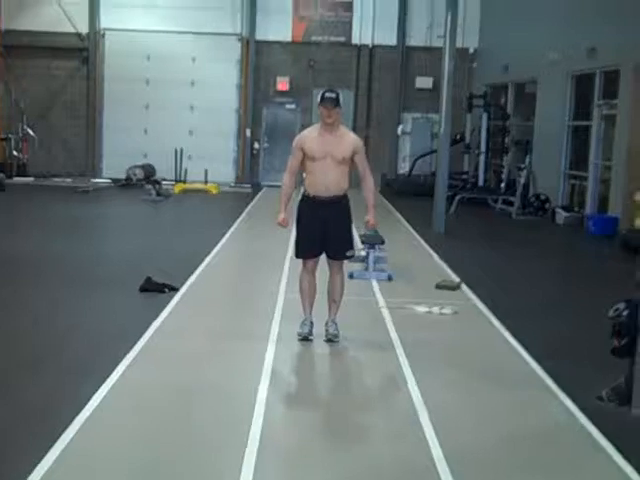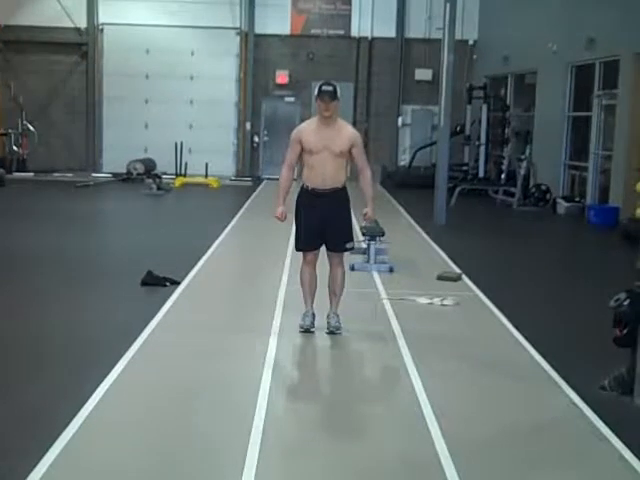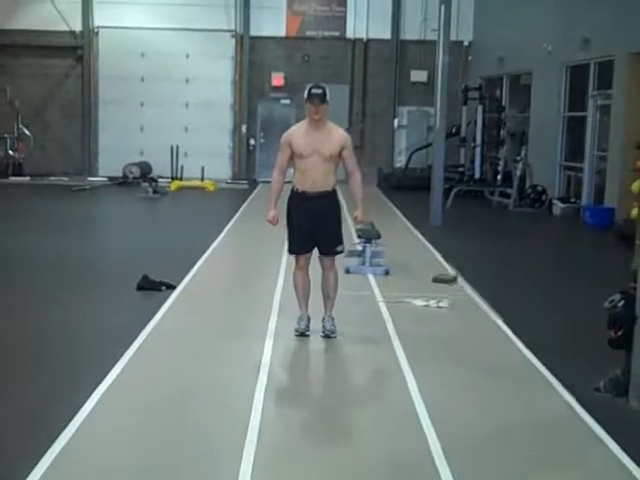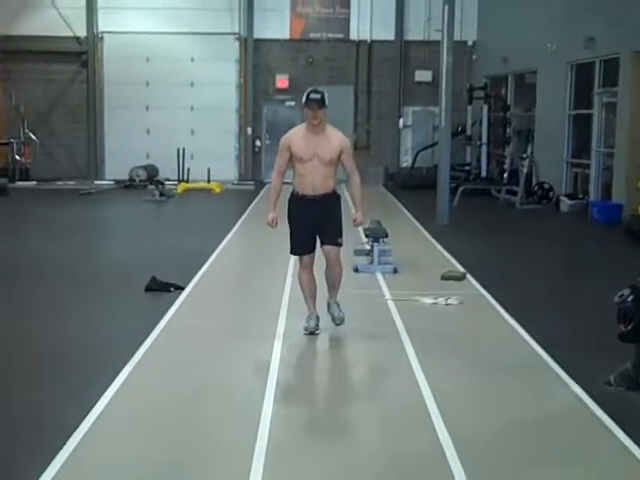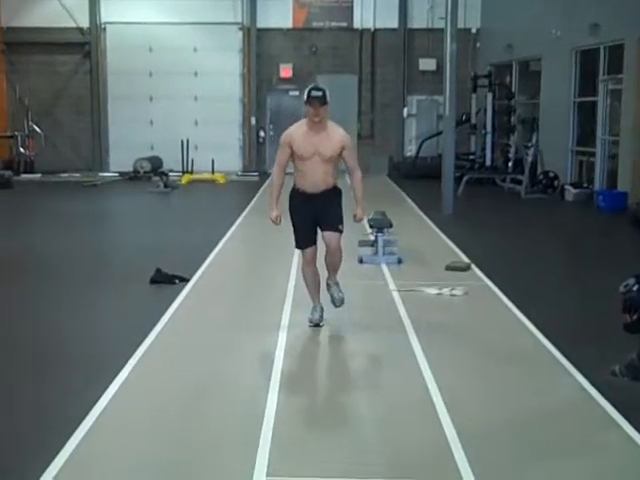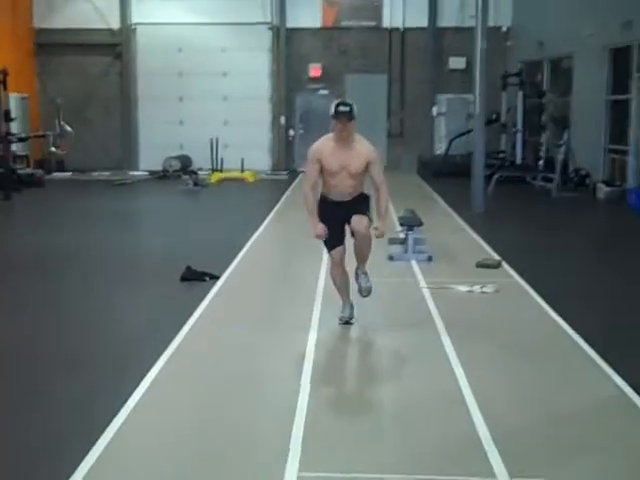
dt=0.4s
person 1, frame 1
left shoulder: (353, 141)
right shoulder: (303, 138)
left elbow: (366, 177)
right elbow: (290, 174)
left wrist: (371, 211)
right wrist: (282, 209)
left hip: (338, 206)
right hip: (310, 205)
left knee: (336, 266)
right knee: (308, 265)
left ankle: (332, 320)
right ankle: (307, 319)
person 1, frame 2
left shoulder: (351, 134)
right shoulder: (301, 132)
left elbow: (364, 170)
right elbow: (288, 168)
left wrist: (369, 203)
right wrist: (281, 202)
left hip: (337, 199)
right hip: (309, 198)
left knee: (336, 259)
right knee: (309, 258)
left ankle: (333, 313)
right ankle: (309, 311)
person 1, frame 3
left shoulder: (340, 137)
right shoulder: (291, 135)
left elbow: (354, 173)
right elbow: (279, 171)
left wrist: (359, 206)
right wrist: (272, 206)
left hip: (328, 202)
right hip: (299, 201)
left knee: (328, 263)
right knee: (301, 262)
left ankle: (328, 316)
right ankle: (303, 315)
person 1, frame 4
left shoulder: (340, 141)
right shoulder: (290, 139)
left elbow: (353, 175)
right elbow: (278, 174)
left wrist: (358, 209)
right wrist: (272, 209)
left hip: (328, 202)
right hip: (300, 203)
left knee: (332, 255)
right knee: (305, 261)
left ankle: (333, 301)
right ankle: (312, 313)
person 1, frame 5
left shoulder: (341, 137)
right shoulder: (291, 135)
left elbow: (355, 171)
right elbow: (279, 170)
left wrist: (359, 205)
right wrist: (274, 206)
left hip: (329, 198)
right hip: (301, 200)
left knee: (333, 243)
right knee: (308, 255)
left ankle: (333, 281)
right ankle: (317, 306)
person 1, frame 6
left shoulder: (367, 151)
right shoulder: (318, 149)
left elbow: (381, 186)
right elbow: (309, 187)
left wrist: (382, 220)
right wrist: (314, 221)
left hip: (357, 202)
right hip: (329, 205)
left knee: (362, 229)
right knee: (336, 257)
left ankle: (361, 270)
right ankle: (346, 304)
